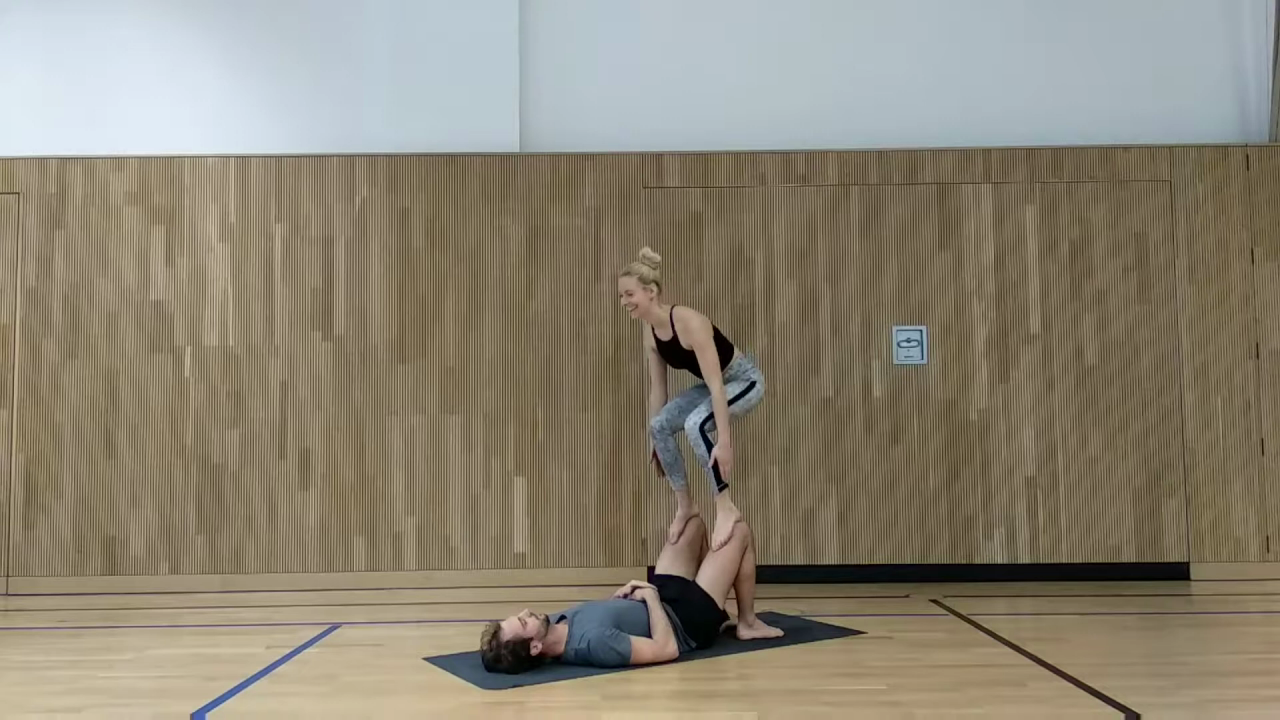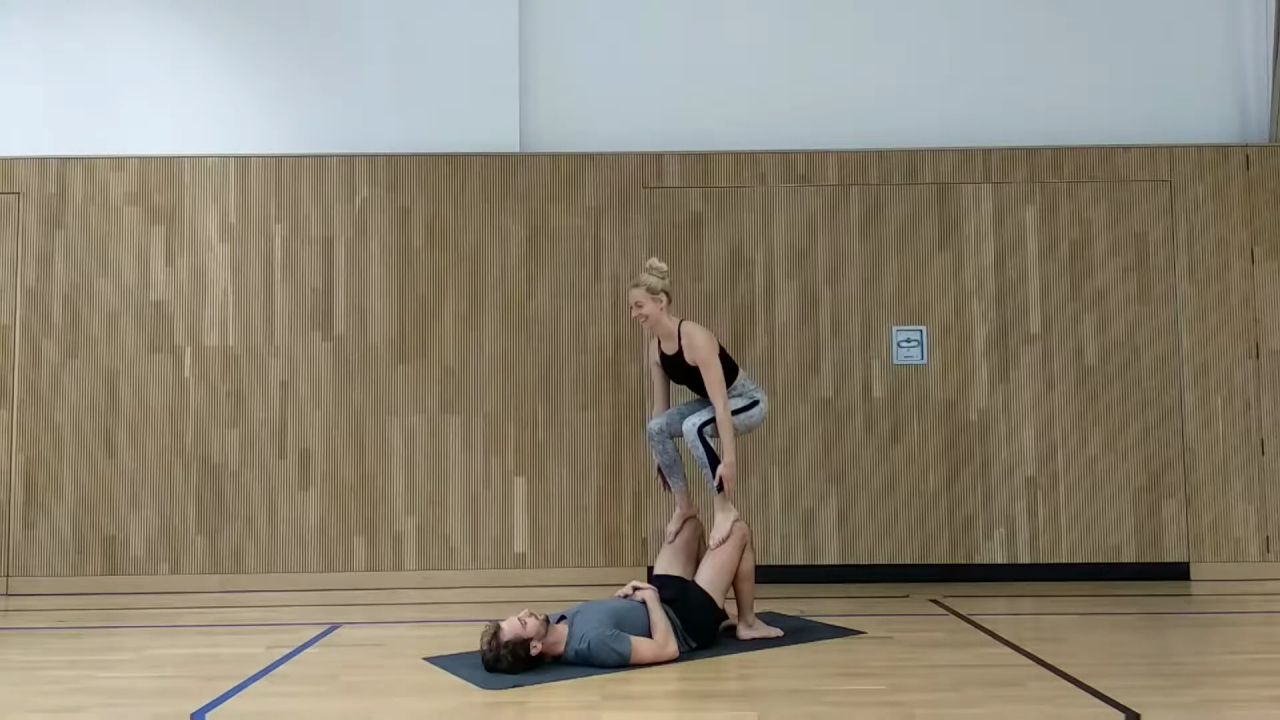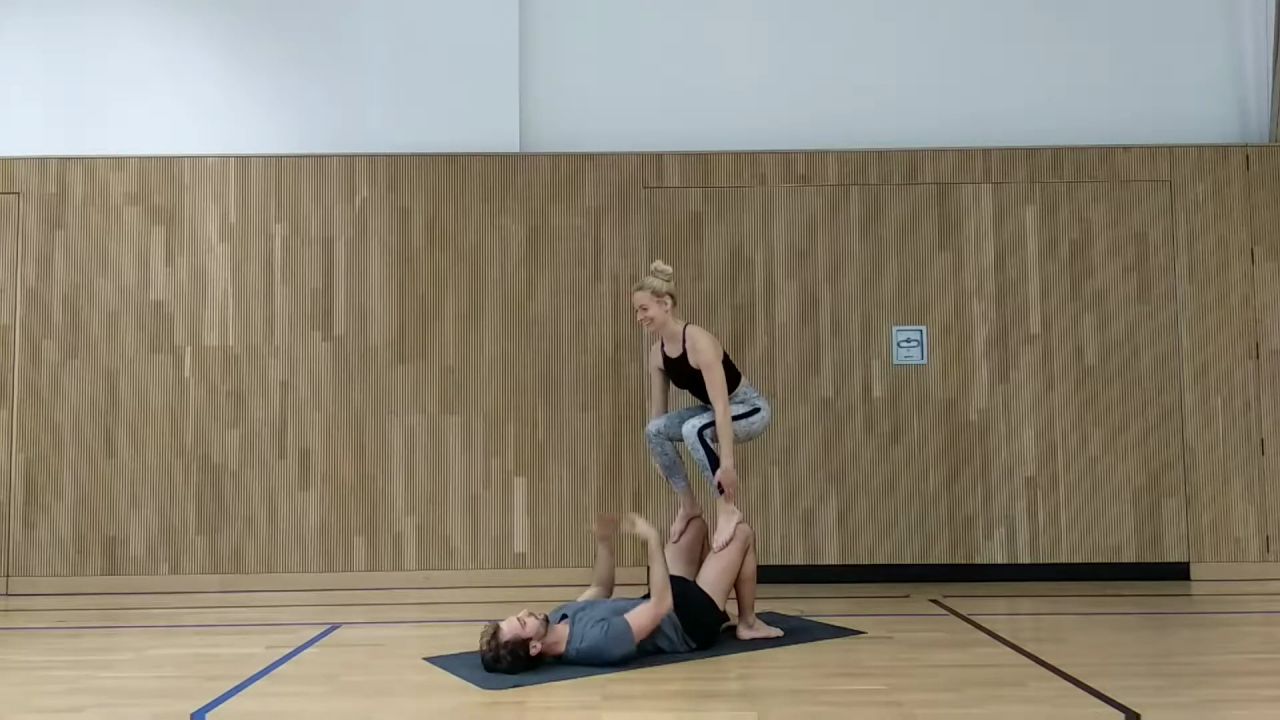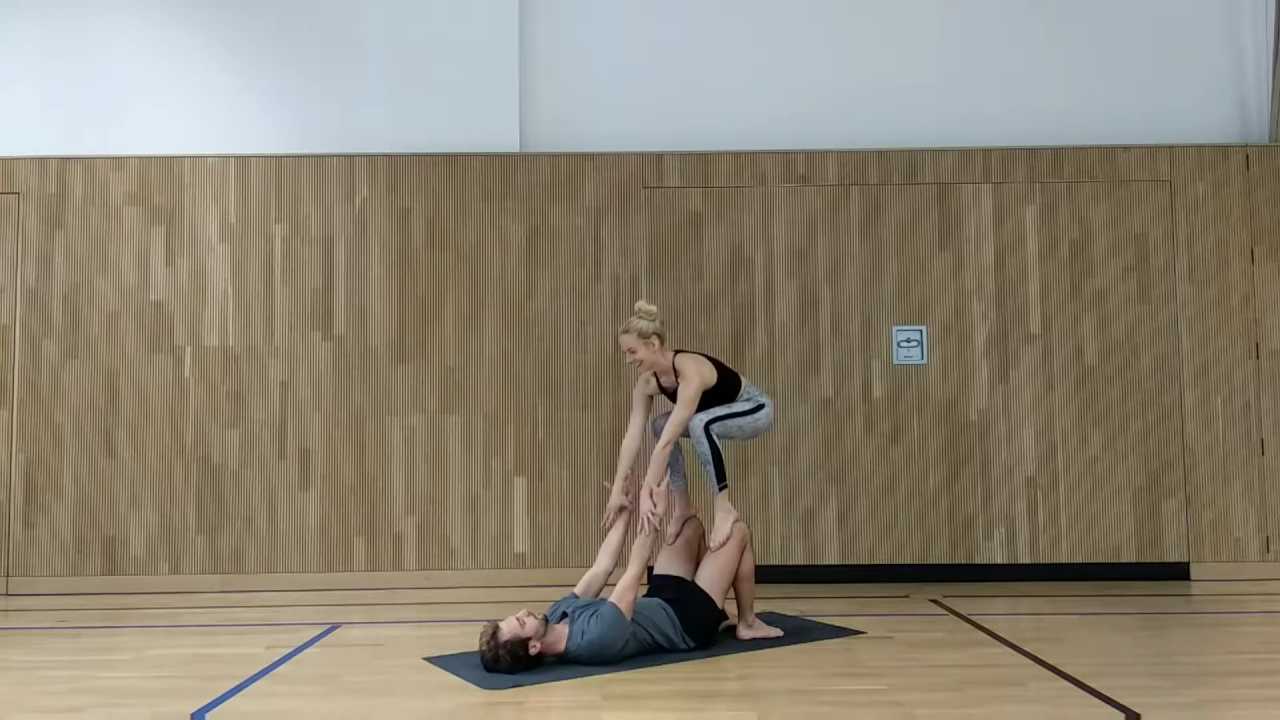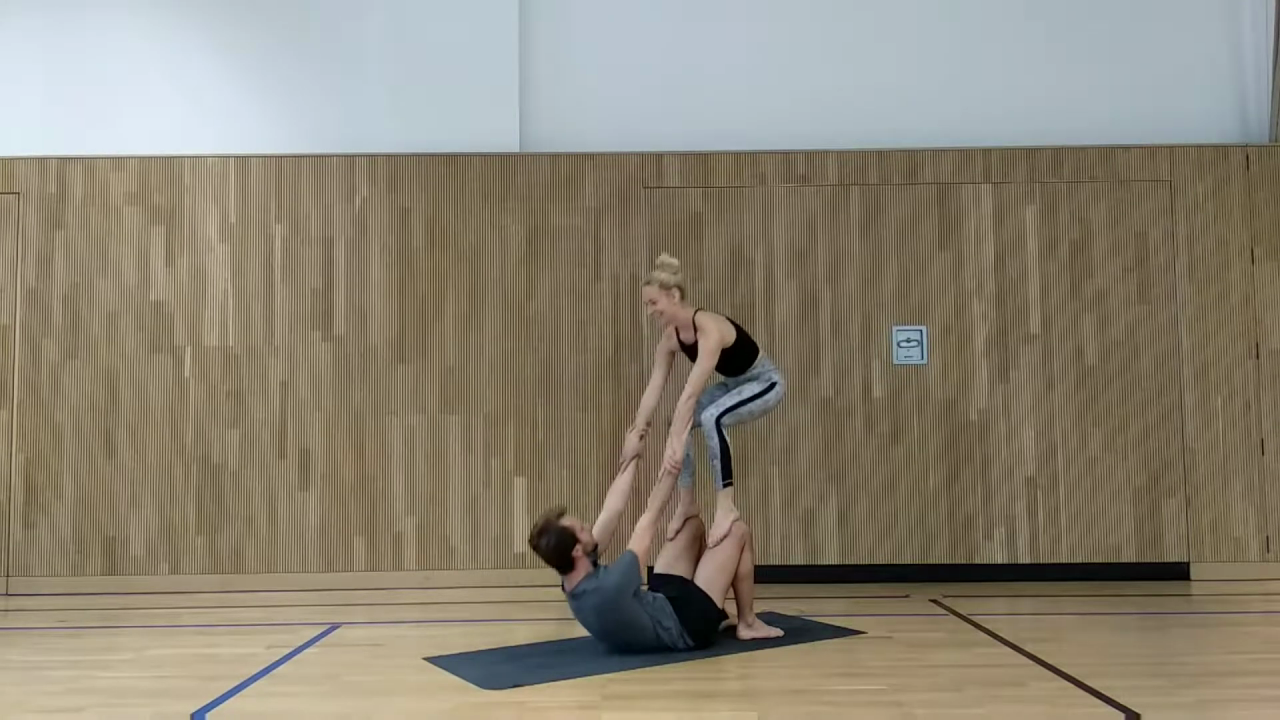
dt=1s
person 1, frame 1
left shoulder: (554, 627)
right shoulder: (592, 643)
right elbow: (667, 649)
left wrist: (619, 596)
right wrist: (651, 597)
left hip: (664, 603)
right hip: (688, 623)
left knee: (695, 524)
right knee: (740, 531)
left ankle: (717, 612)
right ankle: (748, 625)
person 1, frame 2
left shoulder: (554, 625)
right shoulder: (591, 643)
right elbow: (668, 649)
left wrist: (620, 595)
right wrist: (651, 599)
left hip: (664, 604)
right hip: (688, 622)
left knee: (692, 525)
right knee: (738, 531)
left ankle: (718, 612)
right ankle: (747, 624)
person 1, frame 3
left shoulder: (558, 620)
right shoulder: (595, 642)
left elbow: (598, 592)
right elbow: (662, 606)
left wrist: (603, 542)
right wrist: (653, 540)
left hip: (663, 604)
right hip: (689, 624)
left knee: (696, 525)
right knee: (742, 533)
left ankle: (719, 612)
right ankle: (748, 624)
person 1, frame 4
left shoulder: (558, 616)
right shoulder: (596, 639)
left elbow: (601, 567)
right elbow: (634, 572)
left wrist: (625, 512)
left hip: (661, 603)
right hip: (688, 623)
left knee: (692, 525)
right knee: (738, 532)
left ankle: (718, 612)
right ankle: (748, 623)
person 1, frame 5
left shoulder: (576, 582)
right shoulder: (609, 589)
left elbow: (612, 511)
right elbow: (648, 522)
left wrist: (632, 457)
right wrist: (669, 472)
left hip: (662, 605)
right hip: (688, 629)
left knee: (693, 525)
right knee: (738, 531)
left ankle: (717, 615)
right ankle: (748, 624)
person 2, frame 1
left shoulder: (689, 322)
right shoulder: (650, 334)
left elbow: (717, 385)
right elbow: (657, 388)
left wrist: (724, 441)
right wrist: (655, 442)
left hip: (744, 380)
right hip: (712, 385)
left knee: (694, 424)
right knee: (659, 425)
left ankle: (726, 508)
right ankle: (684, 505)
person 2, frame 2
left shoulder: (695, 338)
right shoulder: (655, 348)
left elbow: (721, 404)
right elbow: (660, 404)
left wrist: (729, 460)
right wrist: (662, 457)
left hip: (748, 400)
right hip: (714, 402)
left knee: (693, 427)
right knee: (655, 428)
left ankle: (724, 508)
right ankle: (683, 506)
person 2, frame 3
left shoulder: (699, 342)
right shoulder: (656, 353)
left elbow: (722, 406)
right elbow: (658, 409)
left wrist: (727, 462)
right wrist: (660, 460)
left hip: (750, 408)
right hip: (714, 411)
left knee: (693, 429)
right knee: (655, 430)
left ankle: (727, 509)
right ankle: (688, 505)
person 2, frame 4
left shoulder: (690, 371)
right shoulder: (647, 382)
left elbow: (667, 442)
right elbow: (632, 435)
left wrist: (647, 494)
right wrist: (617, 490)
left hip: (754, 408)
right hip: (723, 411)
left knee: (700, 423)
right knee: (660, 425)
left ankle: (724, 508)
right ankle: (682, 506)
person 2, frame 5
left shoulder: (709, 328)
right shoulder: (670, 337)
left elbow: (690, 393)
right elbow: (654, 388)
right wrist: (636, 433)
left hip: (765, 382)
right hip: (734, 383)
left knee: (711, 418)
right knee: (680, 421)
left ankle: (726, 507)
right ankle: (687, 504)
